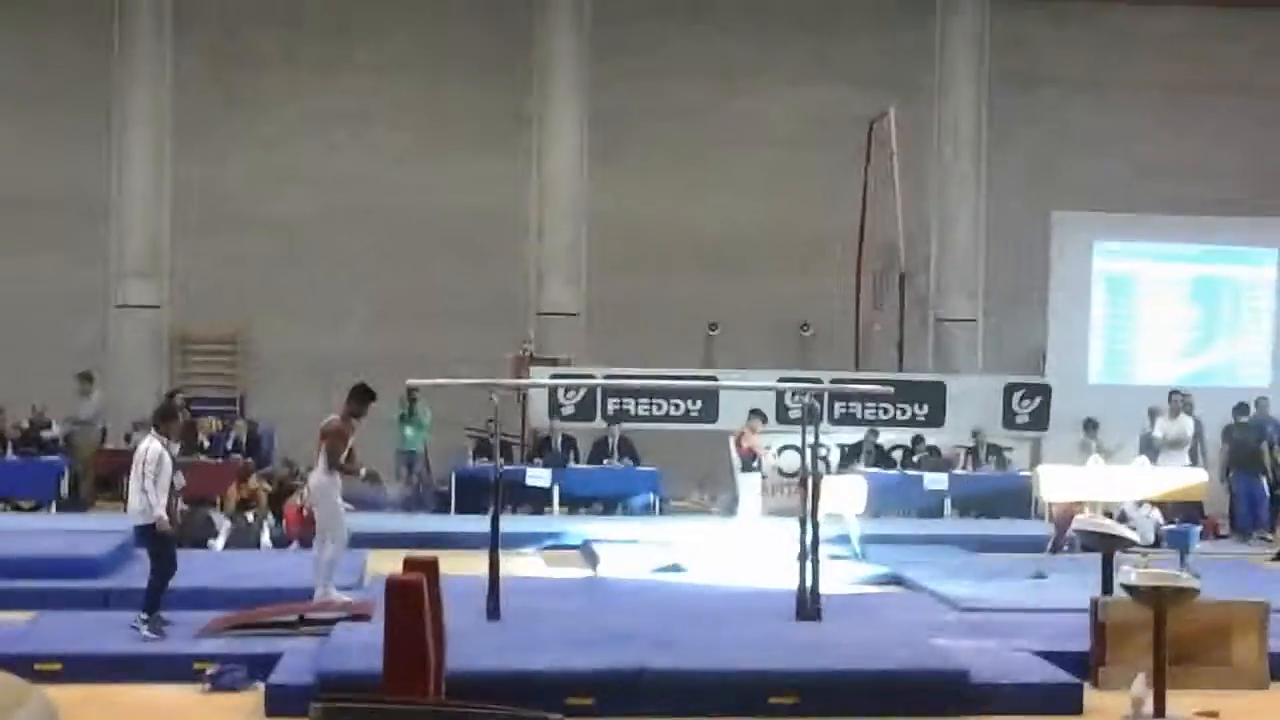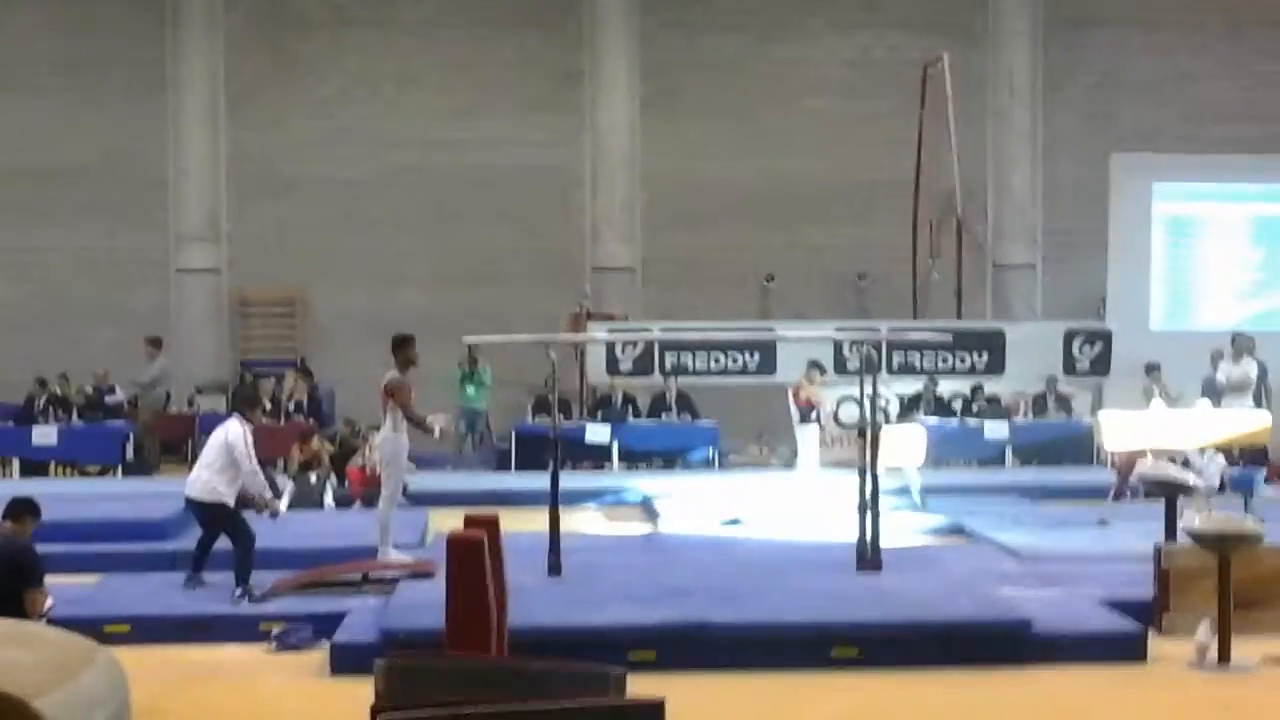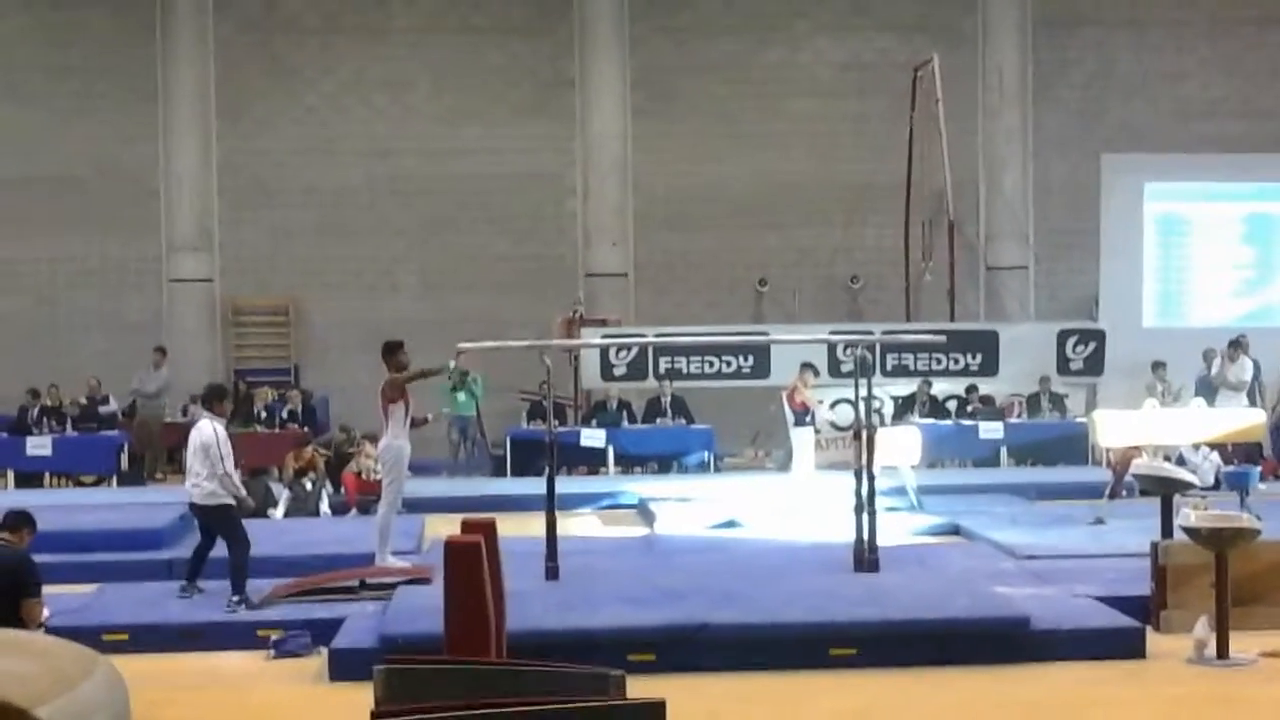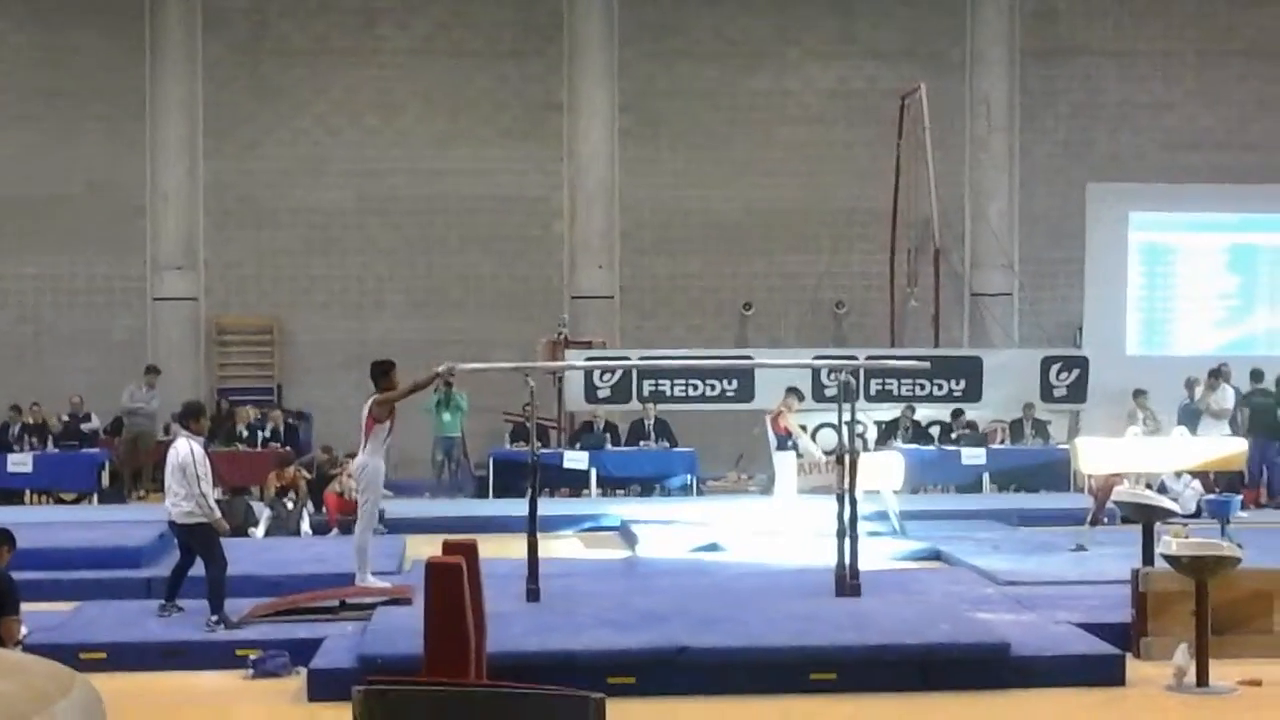
dt=0.7s
person 1, frame 1
left shoulder: (162, 446)
right shoulder: (153, 448)
right elbow: (148, 485)
left wrist: (165, 514)
right wrist: (160, 516)
left hip: (155, 516)
right hip: (150, 517)
left knee: (162, 564)
right knee: (166, 564)
left ankle: (152, 613)
right ankle: (146, 617)
person 1, frame 2
left shoulder: (227, 428)
right shoulder: (239, 431)
right elbow: (250, 469)
left wrist: (252, 496)
right wrist: (269, 498)
left hip: (195, 492)
right hip: (211, 496)
left knee: (211, 532)
right knee: (245, 539)
left ankle: (194, 575)
right ankle: (242, 590)
person 1, frame 3
left shoulder: (198, 428)
right shoulder: (215, 430)
right elbow: (223, 471)
right wrist: (243, 496)
left hip: (199, 497)
right hip: (215, 499)
left knee: (207, 540)
right knee: (240, 544)
left ankle: (189, 584)
right ankle: (237, 598)
person 1, frame 4
left shoulder: (177, 446)
right shoulder: (193, 450)
right elbow: (200, 490)
left wrist: (212, 516)
right wrist: (217, 518)
left hip: (179, 515)
right hip: (194, 518)
left knee: (186, 559)
right knee: (217, 563)
left ankle: (168, 603)
right ankle: (216, 617)
person 2, frame 1
left shoulder: (347, 426)
right shoulder: (335, 427)
left elbow: (349, 458)
right elbow: (334, 464)
left wrist: (362, 472)
right wrist: (362, 473)
left hip: (326, 484)
right hip: (324, 484)
left knee: (323, 538)
right knee: (338, 537)
left ankle: (322, 589)
right ankle: (325, 588)
person 2, frame 2
left shoulder: (399, 379)
right shoulder: (397, 381)
left elbow: (407, 414)
right elbow: (409, 415)
left wrist: (429, 426)
right wrist: (432, 427)
left hip: (396, 439)
right hip: (393, 440)
left knee: (391, 496)
right knee: (389, 496)
left ankle: (386, 548)
right ankle: (384, 550)
person 2, frame 3
left shoulder: (397, 385)
right shoulder: (392, 382)
right elbow: (421, 373)
left wrist: (429, 418)
right wrist: (449, 367)
left hip: (397, 445)
right hip: (394, 446)
left knee: (391, 502)
right knee: (389, 502)
left ankle: (383, 554)
right ankle: (382, 556)
person 2, frame 4
left shoulder: (380, 402)
right shoulder: (382, 401)
left elbow: (409, 388)
right elbow: (412, 388)
left wrist: (436, 373)
right wrist: (439, 373)
left hip: (368, 463)
right hip: (370, 464)
left knee: (366, 522)
right knee: (367, 522)
left ankle: (363, 573)
right ankle: (363, 575)
